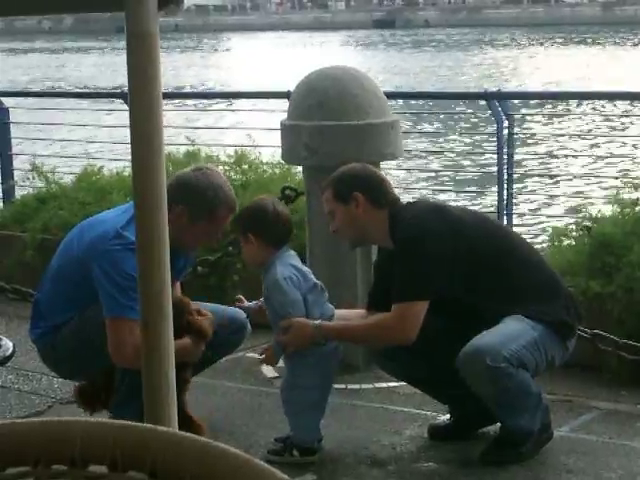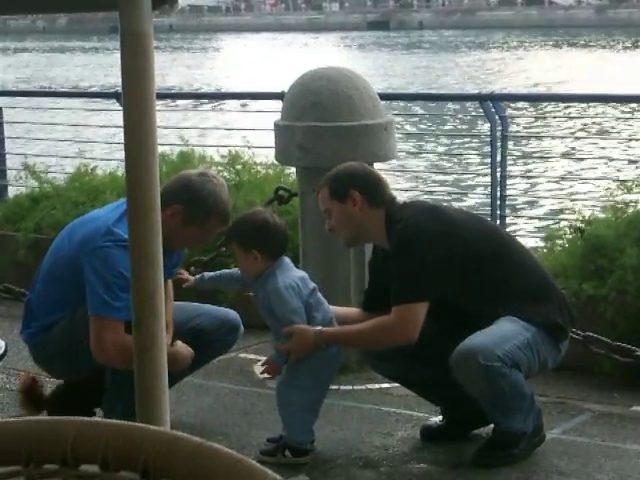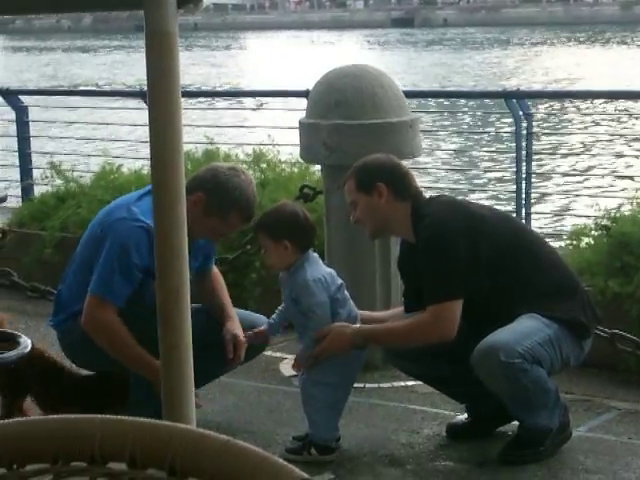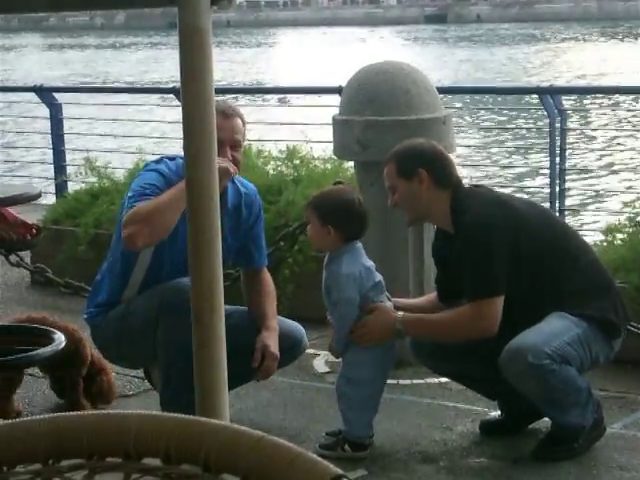
dt=1s
person 1, frame 1
left shoulder: (420, 229)
right shoulder: (395, 243)
left elbow: (403, 328)
right elbow: (376, 316)
left wrist: (318, 331)
right wrist: (309, 315)
left hip: (542, 320)
right hip: (484, 318)
left knee: (481, 357)
right knee: (387, 345)
left ankle: (530, 424)
right ankle: (473, 407)
person 1, frame 2
left shoulder: (417, 230)
right shoulder: (388, 245)
left elbow: (404, 328)
right elbow: (372, 316)
left wrist: (320, 337)
left hip: (536, 323)
right hip: (476, 322)
left knee: (474, 357)
right knee: (378, 345)
left ankle: (523, 425)
right ankle: (466, 408)
person 1, frame 3
left shoulder: (443, 225)
right shoulder: (415, 242)
left elbow: (441, 326)
right elbow: (419, 314)
left wrist: (357, 336)
left hip: (558, 319)
right hip: (498, 320)
left knee: (496, 354)
right knee: (400, 343)
left ankle: (549, 421)
right ankle: (491, 405)
person 1, frame 4
left shoulder: (484, 219)
right shoulder: (449, 232)
left elbow: (483, 320)
right elbow: (449, 301)
left wrist: (398, 323)
right wrist: (392, 306)
left hip: (588, 317)
right hip: (529, 314)
left knee: (523, 356)
right knee: (429, 344)
left ankle: (582, 418)
right ankle: (521, 404)
person 2, frame 1
left shoulder: (177, 231)
right shoulder: (122, 247)
left elbow: (171, 284)
right elbow: (125, 350)
right wrist: (187, 348)
left hip: (118, 321)
left knee: (234, 324)
left ankle: (140, 390)
right ankle: (128, 421)
person 2, frame 2
left shoulder: (168, 226)
right shoulder: (113, 245)
left elbow: (163, 281)
right elbow: (107, 347)
left wrist: (167, 336)
right wrist: (171, 357)
left hip: (112, 319)
left knee: (226, 325)
right ankle: (122, 420)
person 2, frame 3
left shoulder: (198, 218)
right shoulder: (134, 226)
left elbow: (206, 272)
right elbow: (95, 318)
left wrist: (230, 320)
right wrist: (159, 375)
left hip: (149, 322)
left knee: (254, 330)
left ankle: (158, 391)
right ankle: (147, 417)
person 2, frame 4
left shoulder: (245, 196)
right shoulder: (158, 176)
left elbow: (256, 273)
right elbow: (134, 235)
left wrist: (270, 330)
left hip: (187, 320)
right hip: (119, 322)
left knee: (291, 339)
right knee: (186, 293)
left ankle: (191, 387)
right ankle: (180, 415)
person 3, frame 1
left shoulder: (279, 276)
right shoulder: (284, 261)
left wrist: (277, 349)
right wrist: (253, 307)
left hip: (313, 346)
right hip: (316, 342)
left knee: (299, 392)
right knee: (301, 392)
left ankle: (305, 446)
right ankle: (305, 435)
person 3, frame 2
left shoulder: (281, 286)
right shoulder: (267, 272)
right elbow: (233, 278)
left wrist: (278, 359)
right wrist: (198, 280)
left hip: (317, 347)
left knee: (293, 392)
right knee: (290, 390)
left ankle: (298, 446)
right ankle: (298, 436)
person 3, frame 3
left shoulder: (309, 279)
right shoulder: (293, 272)
left elbow: (321, 322)
right elbow: (290, 306)
left wrist: (306, 353)
right wrist: (270, 327)
left knee: (317, 387)
right knee: (311, 384)
left ankle: (323, 444)
right ankle: (323, 433)
person 3, frame 4
left shoulder: (344, 270)
right shoulder: (348, 254)
left elbow: (348, 312)
left wrist: (337, 344)
right wrist: (338, 336)
left knee: (352, 386)
right knee: (358, 386)
left ankle: (356, 440)
right ankle: (359, 429)
